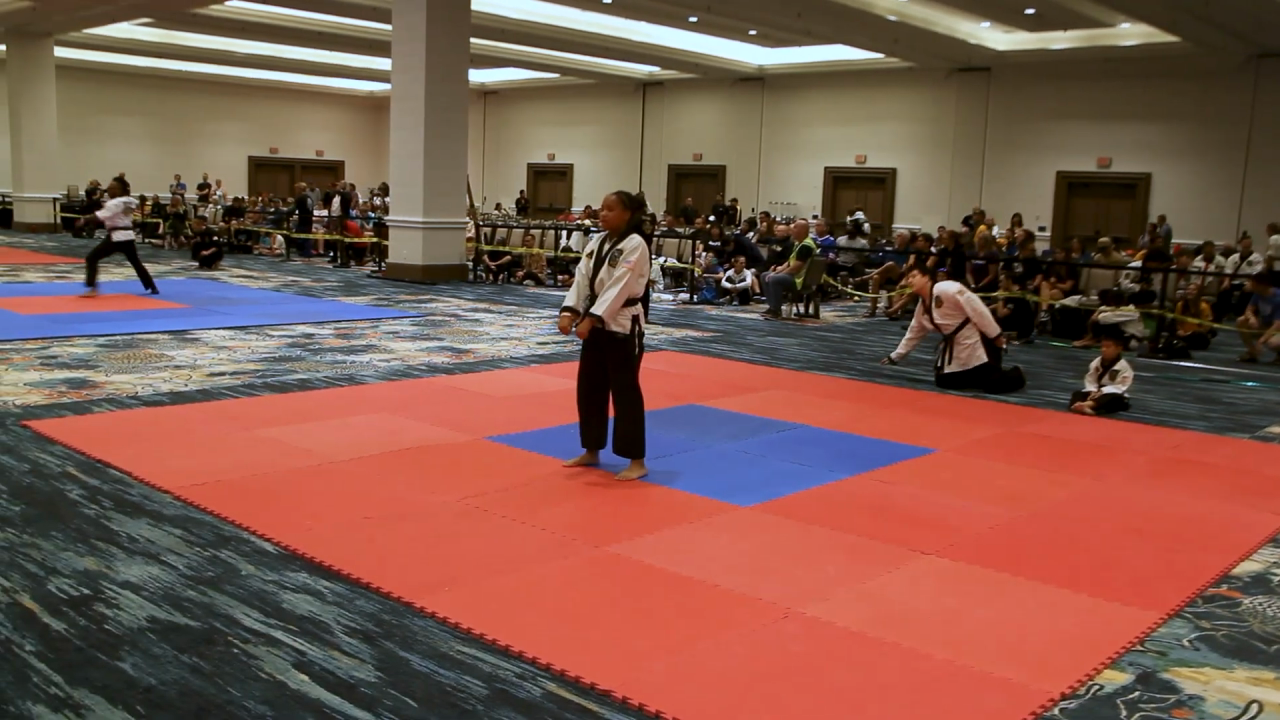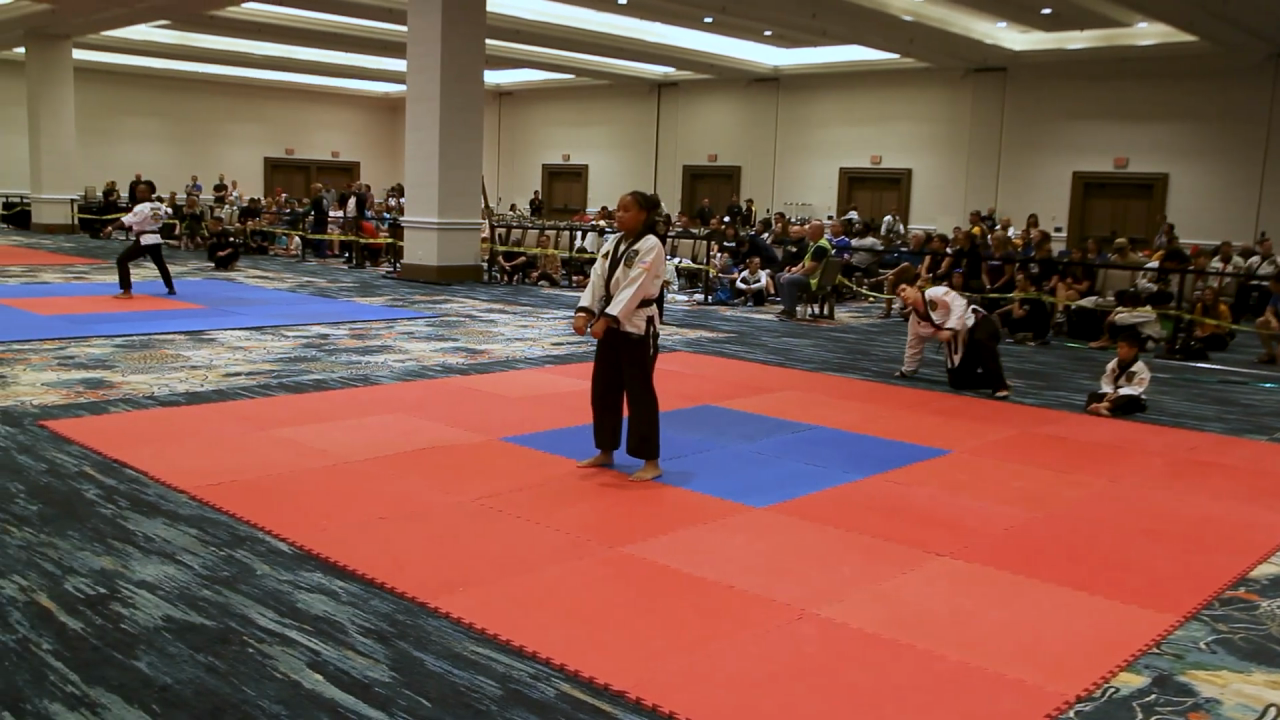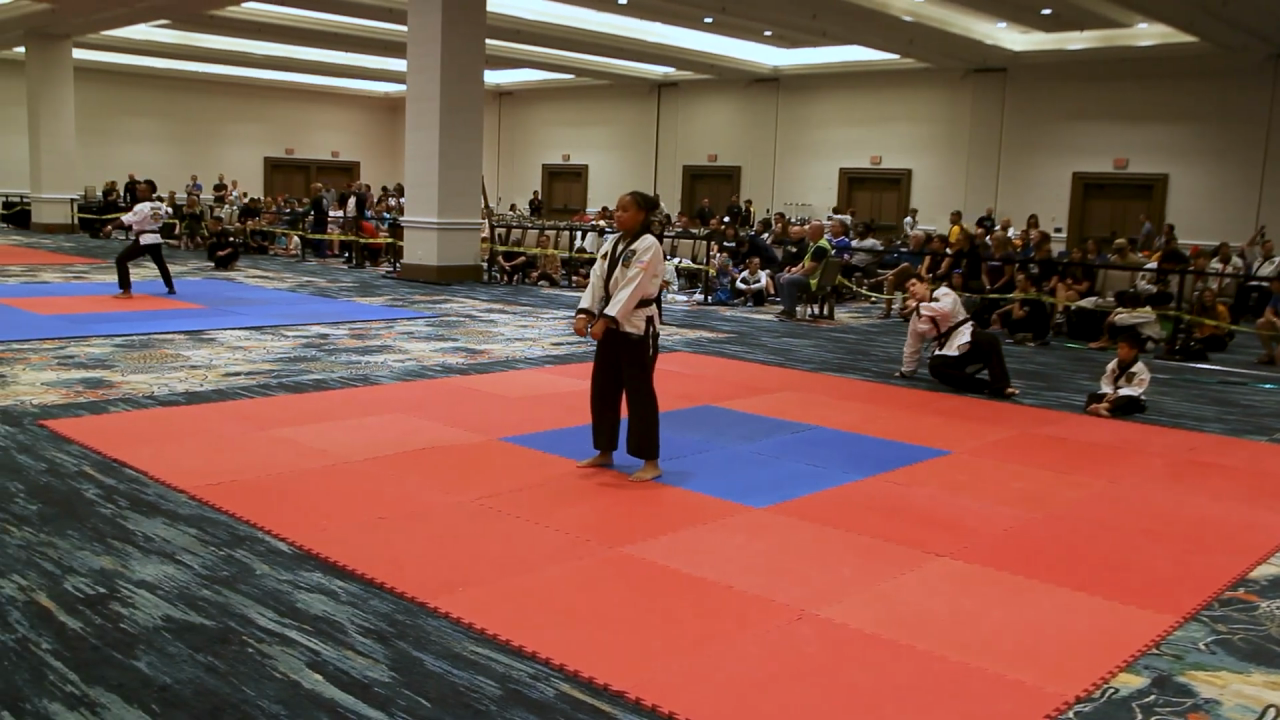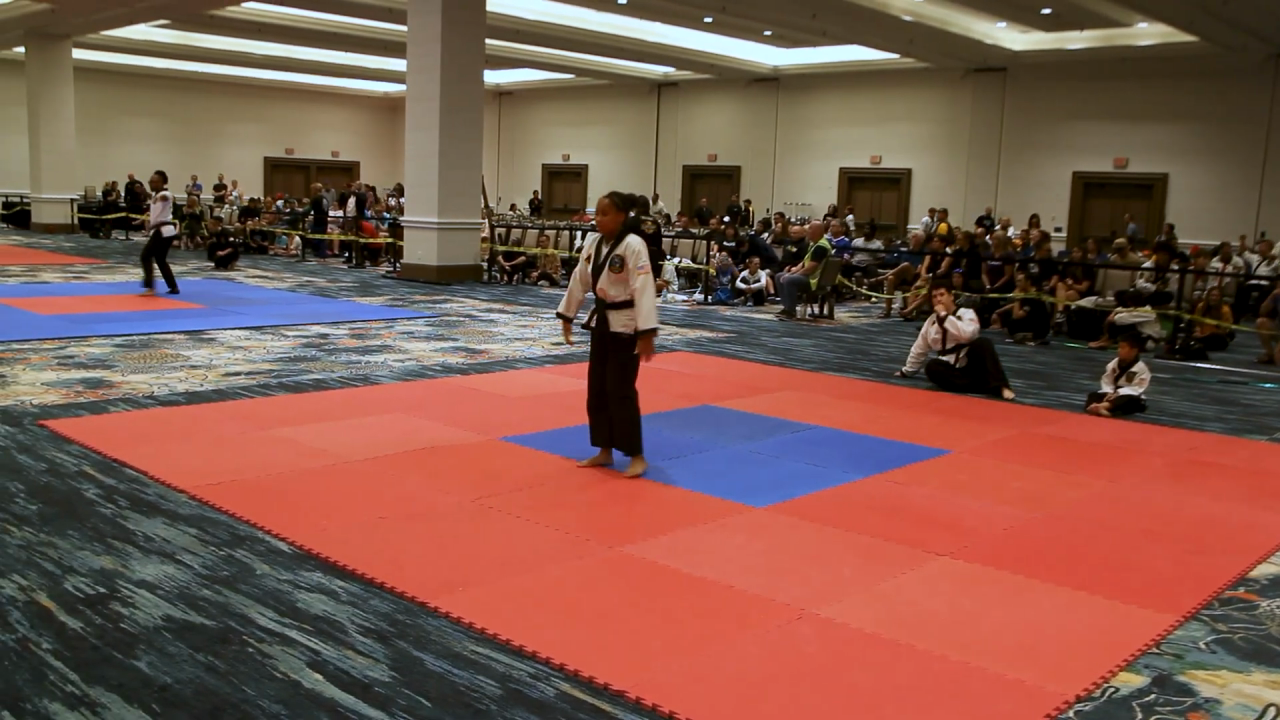
dt=0.5s
person 1, frame 1
left shoulder: (635, 245)
right shoulder: (597, 242)
left elbow: (618, 287)
right elbow: (582, 279)
left wrist: (590, 319)
right wrist: (569, 312)
left hip: (623, 325)
right hip: (596, 322)
left knee: (626, 392)
right knee: (589, 389)
left ankle: (637, 462)
right ankle: (591, 452)
person 1, frame 2
left shoulder: (651, 246)
right shoulder: (613, 243)
left elbow: (634, 287)
right elbow: (597, 279)
left wrist: (605, 319)
right wrist: (584, 312)
left hip: (638, 325)
right hip: (611, 323)
left knee: (640, 393)
right knee: (603, 389)
left ankle: (651, 462)
right ankle: (606, 452)
person 1, frame 3
left shoulder: (649, 246)
right shoulder: (612, 243)
left elbow: (632, 287)
right elbow: (597, 280)
left wrist: (604, 320)
right wrist: (585, 314)
left hip: (638, 325)
right hip: (611, 324)
left knee: (640, 393)
right knee: (602, 390)
left ankle: (651, 462)
right ankle: (605, 452)
person 1, frame 4
left shoulder: (633, 246)
right shoulder: (593, 242)
left elbow: (643, 290)
right elbow: (579, 281)
left wrist: (646, 333)
right wrist: (567, 316)
left hip: (626, 325)
right hip: (601, 321)
left knee: (621, 391)
right knee: (597, 389)
left ankle: (636, 457)
right ankle: (605, 451)
